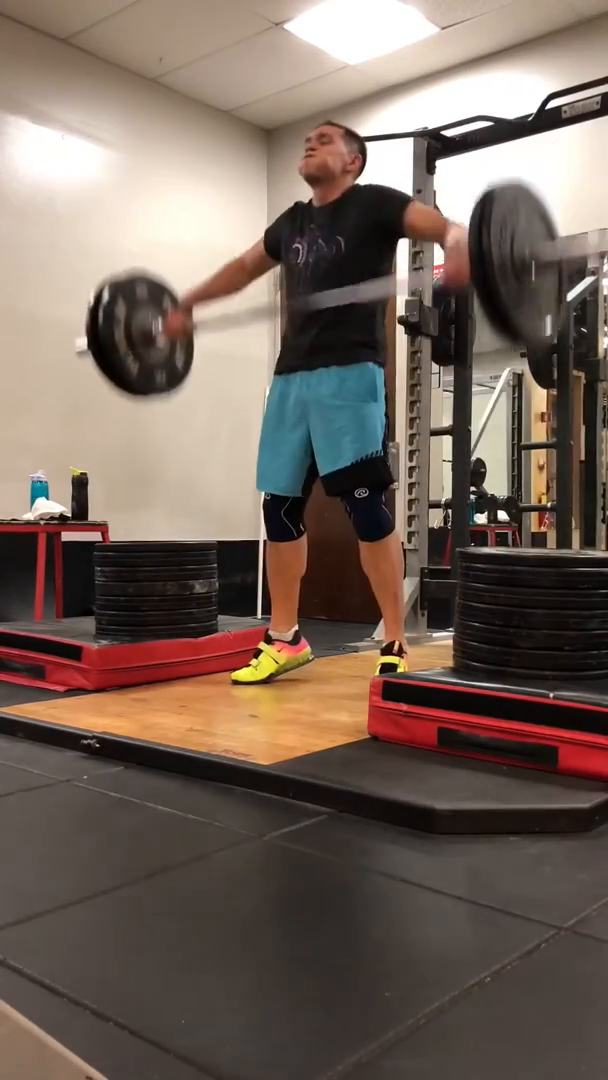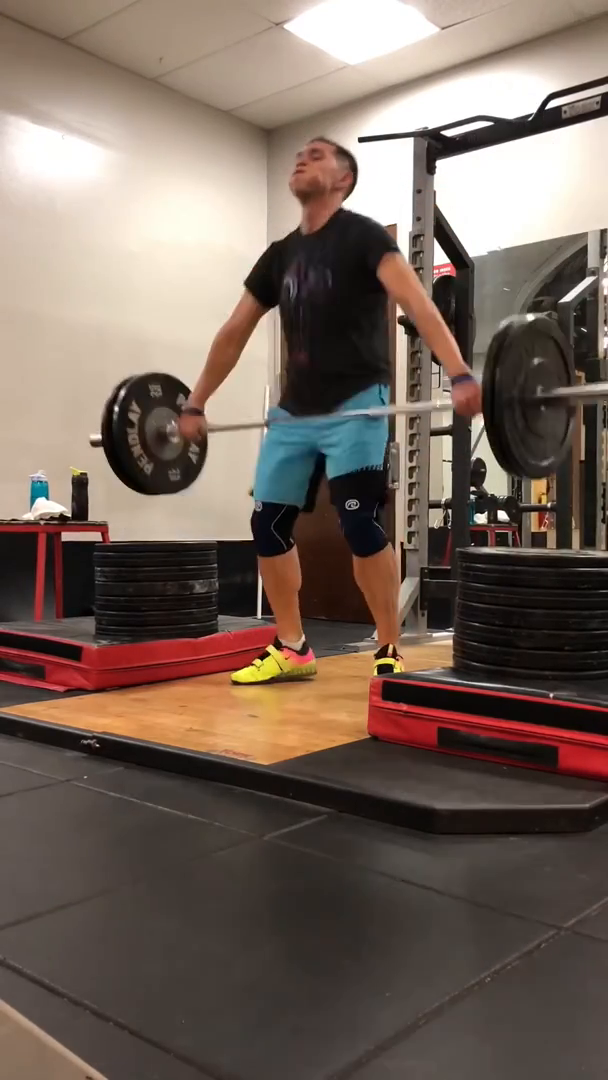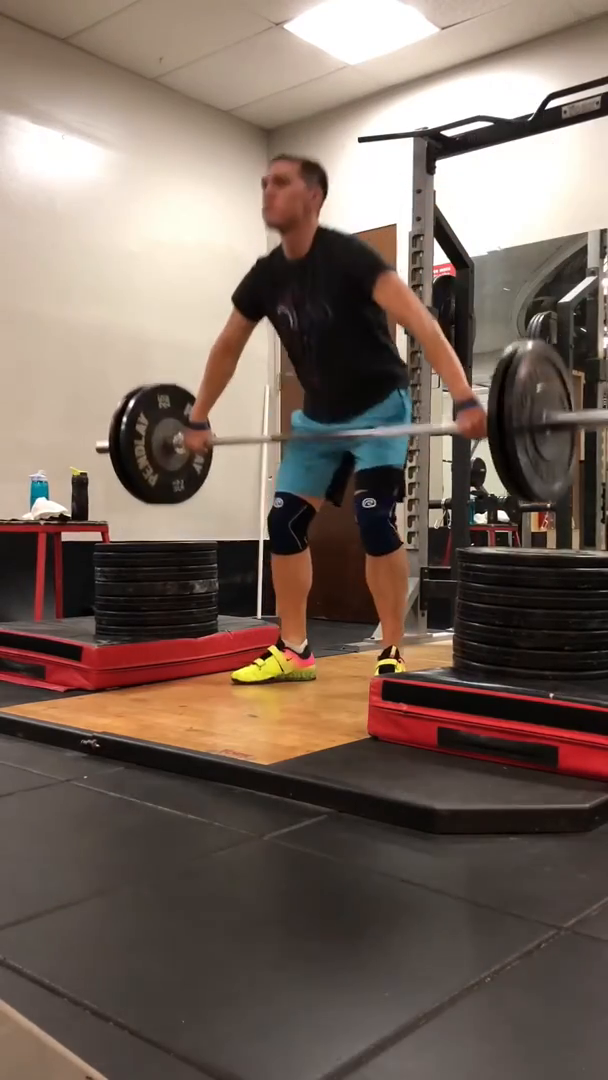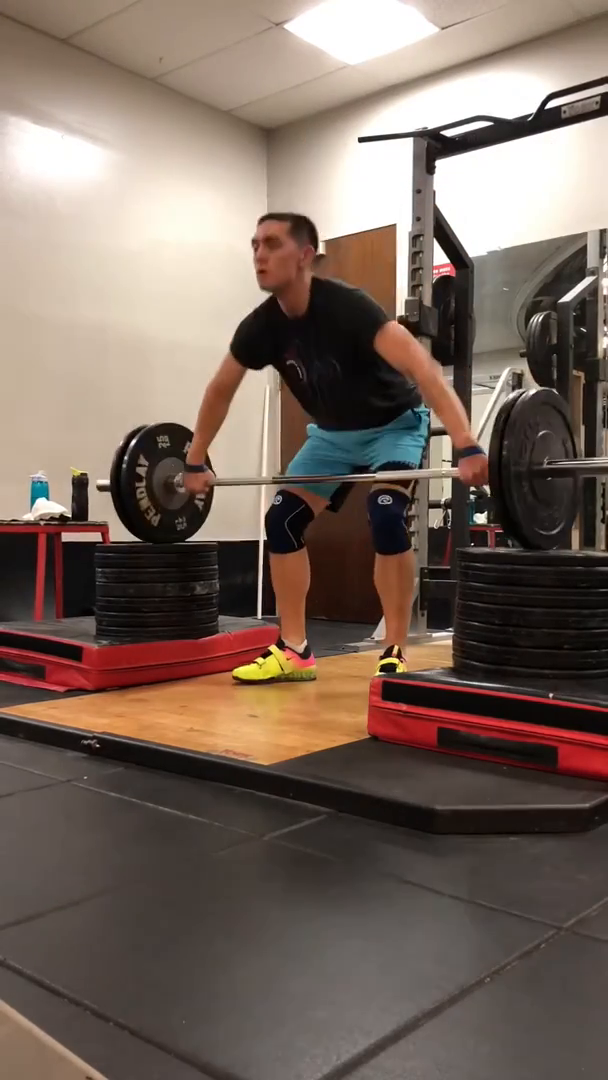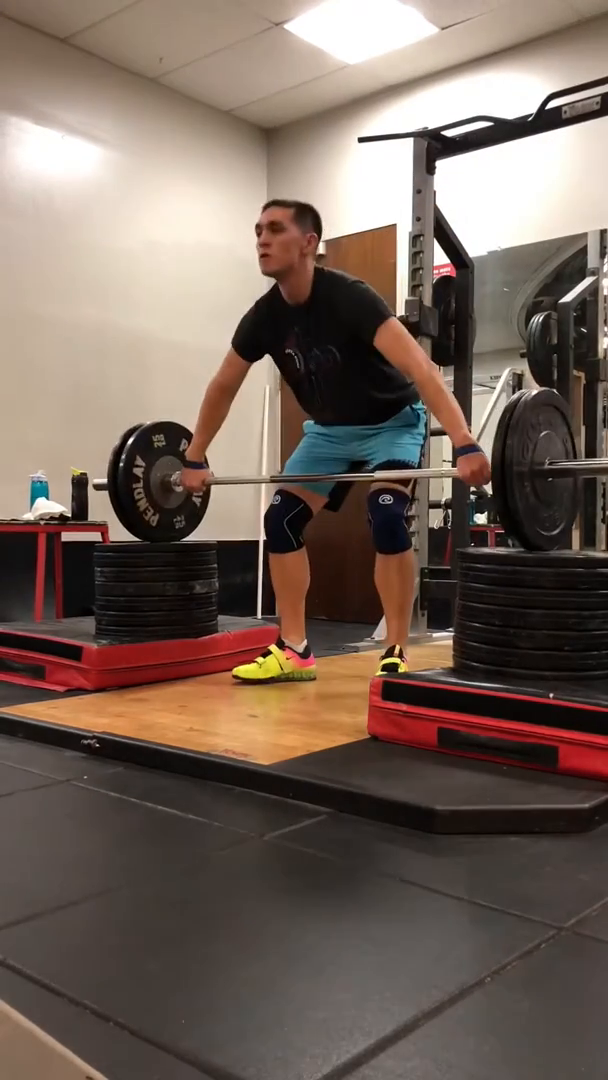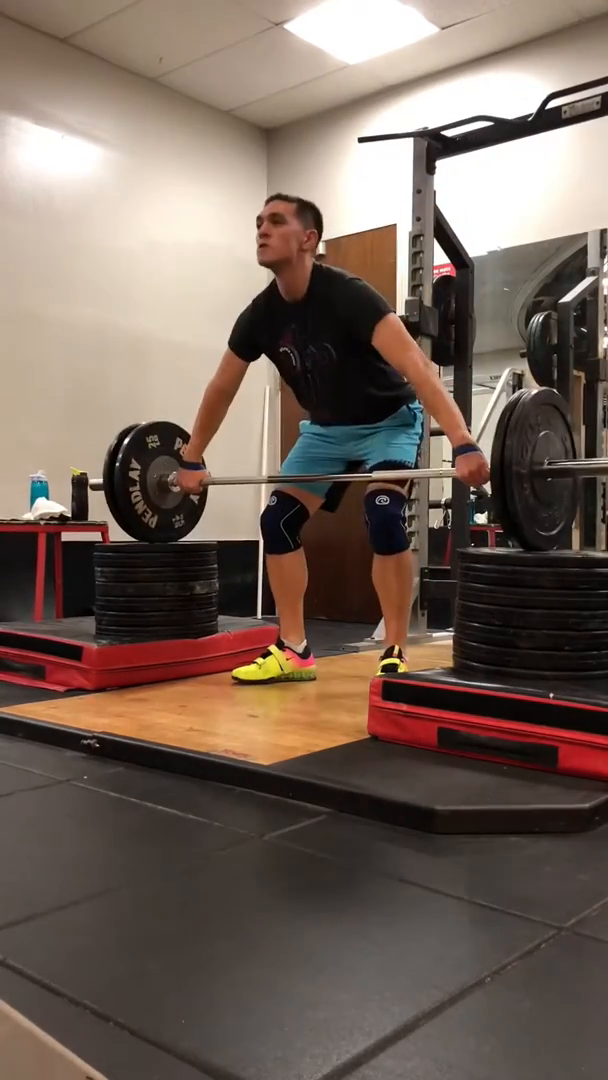
dt=0.2s
person 1, frame 1
left shoulder: (373, 203)
right shoulder: (293, 220)
left elbow: (443, 227)
right elbow: (243, 268)
left wrist: (457, 250)
right wrist: (186, 304)
left hip: (349, 376)
right hip: (293, 377)
left knee: (365, 504)
right knee: (279, 507)
left ankle: (395, 649)
right ankle: (285, 639)
person 1, frame 2
left shoulder: (361, 235)
right shoulder: (278, 255)
left elbow: (415, 302)
right elbow: (233, 335)
left wrist: (459, 375)
right wrist: (196, 405)
left hip: (356, 402)
right hip: (295, 410)
left knee: (358, 517)
right knee: (268, 520)
left ankle: (390, 655)
right ankle: (291, 649)
person 1, frame 3
left shoulder: (348, 256)
right shoulder: (263, 277)
left elbow: (418, 320)
right elbow: (226, 348)
left wrist: (463, 399)
right wrist: (198, 418)
left hip: (377, 408)
right hip: (318, 416)
left knee: (373, 515)
right knee: (285, 518)
left ankle: (392, 654)
right ankle: (293, 649)
person 1, frame 4
left shoulder: (346, 307)
right shoulder: (261, 326)
left elbow: (423, 369)
right elbow: (220, 391)
left wrist: (467, 447)
right wrist: (196, 462)
left hip: (393, 424)
right hip: (332, 432)
left knee: (385, 517)
right knee: (282, 519)
left ankle: (395, 657)
right ankle: (293, 652)
person 1, frame 5
left shoulder: (349, 298)
right shoulder: (263, 317)
left elbow: (420, 367)
right elbow: (222, 388)
left wrist: (465, 445)
right wrist: (194, 459)
left hip: (391, 421)
right hip: (329, 427)
left knee: (386, 516)
right knee: (281, 517)
left ankle: (395, 656)
right ankle: (293, 651)
person 1, frame 6
left shoulder: (347, 295)
right shoulder: (260, 316)
left elbow: (416, 367)
right elbow: (221, 389)
left wrist: (464, 446)
right wrist: (191, 460)
left hip: (387, 421)
right hip: (325, 427)
left knee: (383, 517)
right knee: (278, 518)
left ankle: (395, 656)
right ankle: (293, 651)
